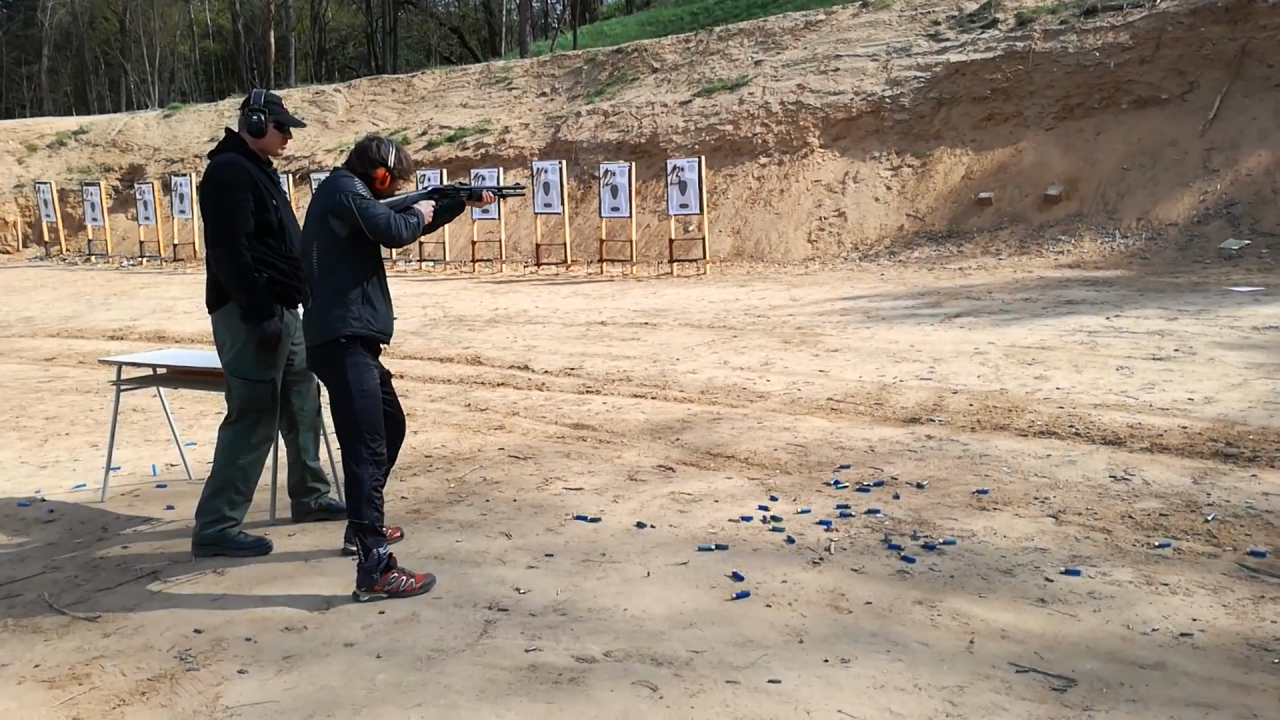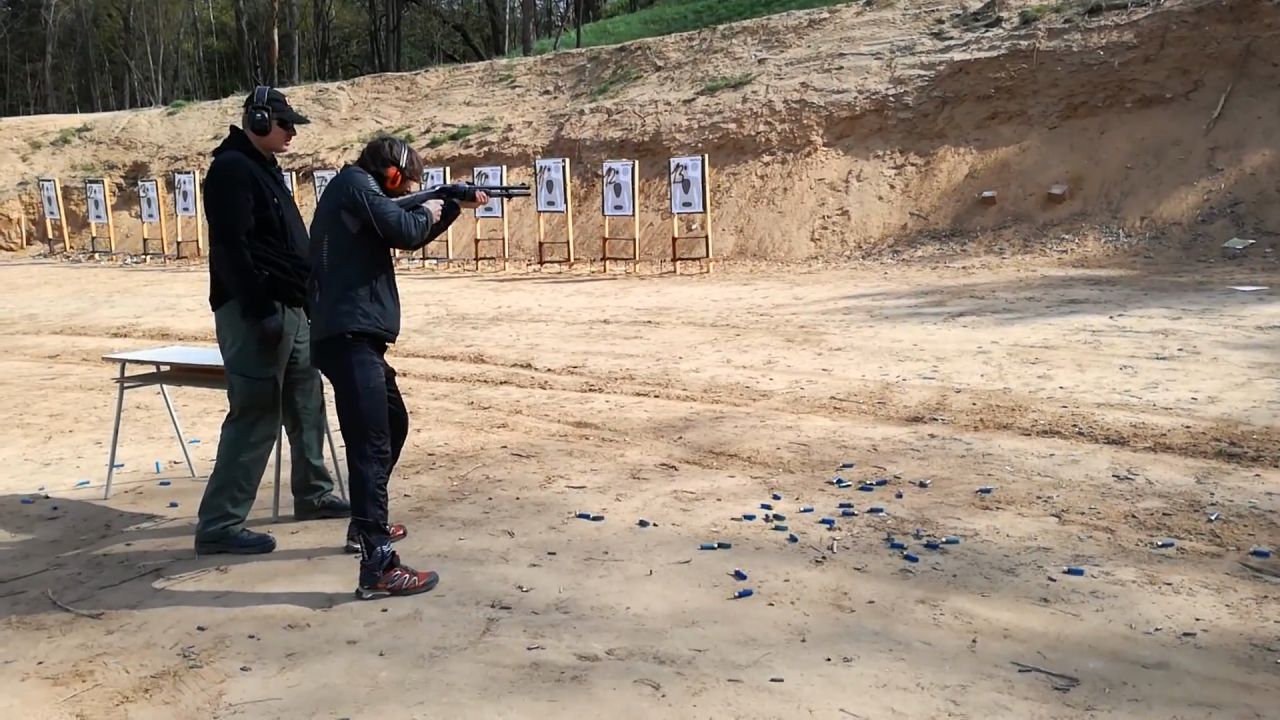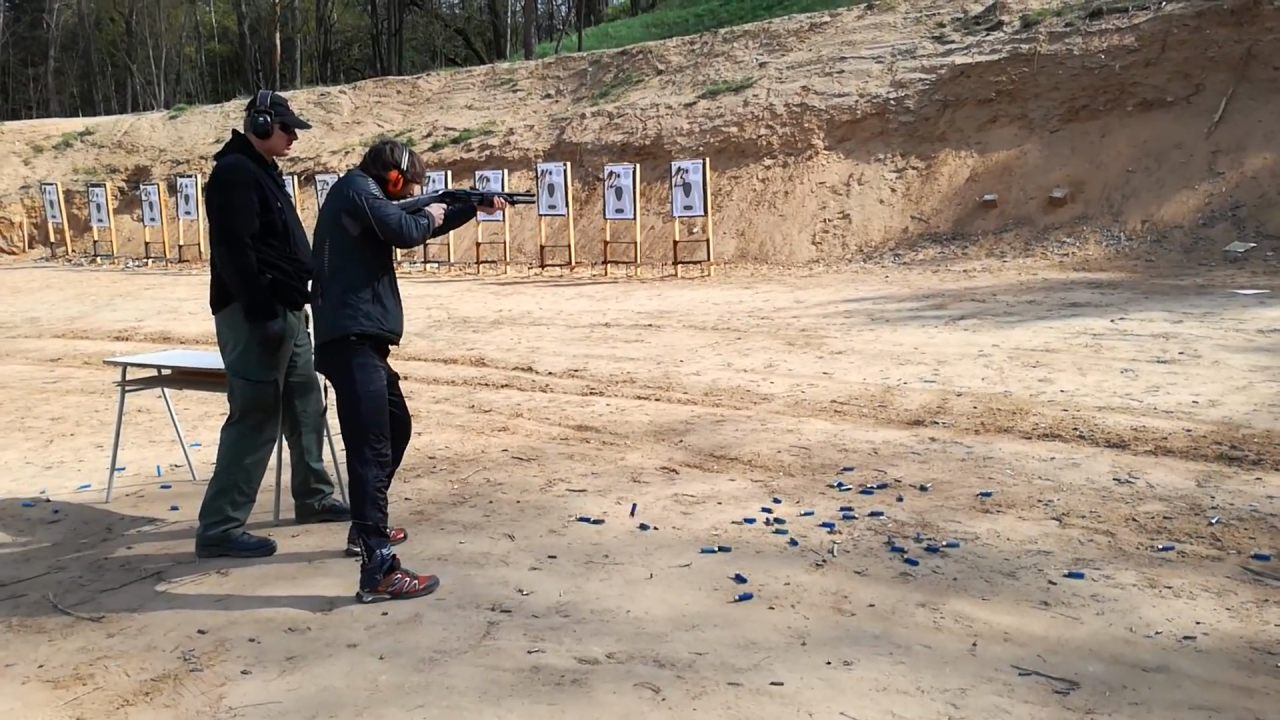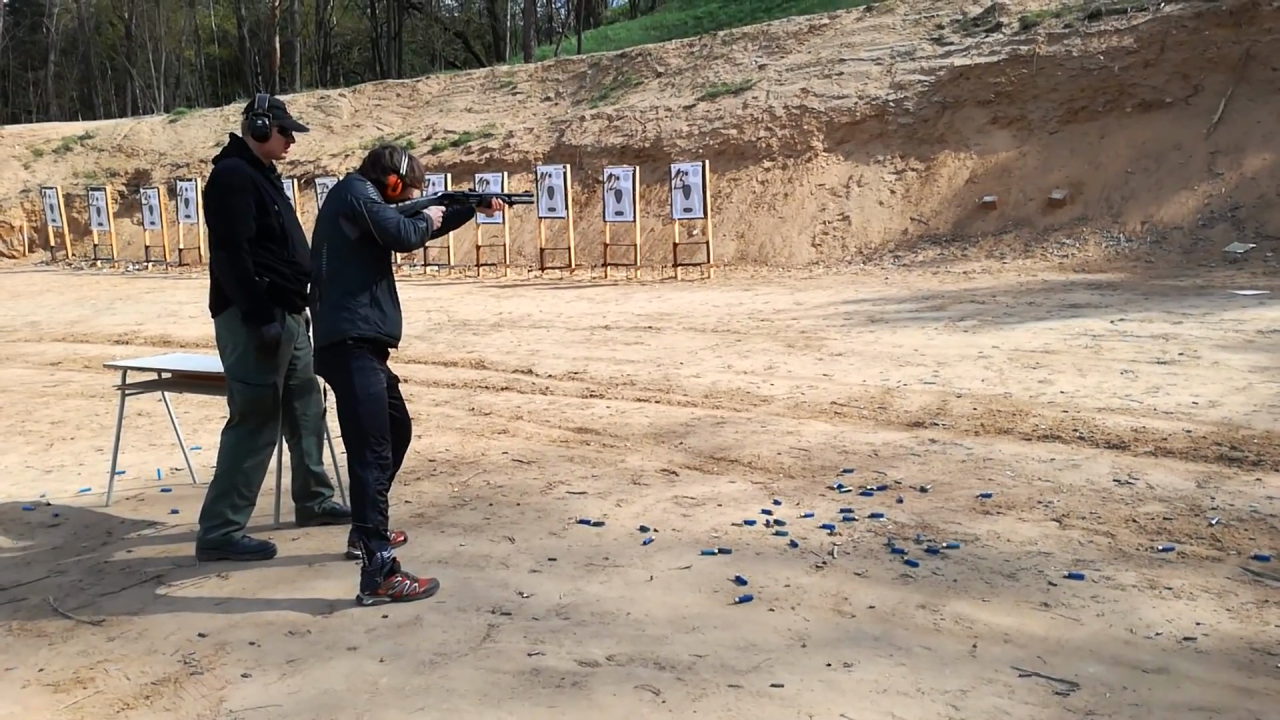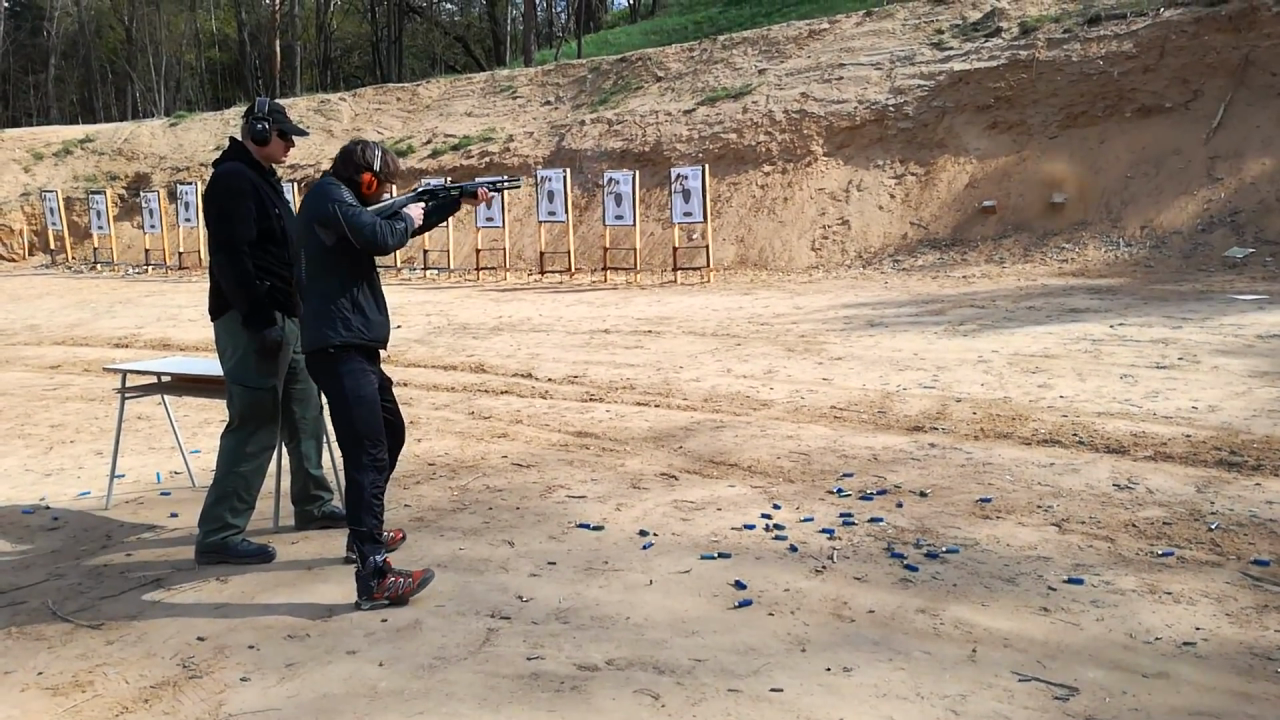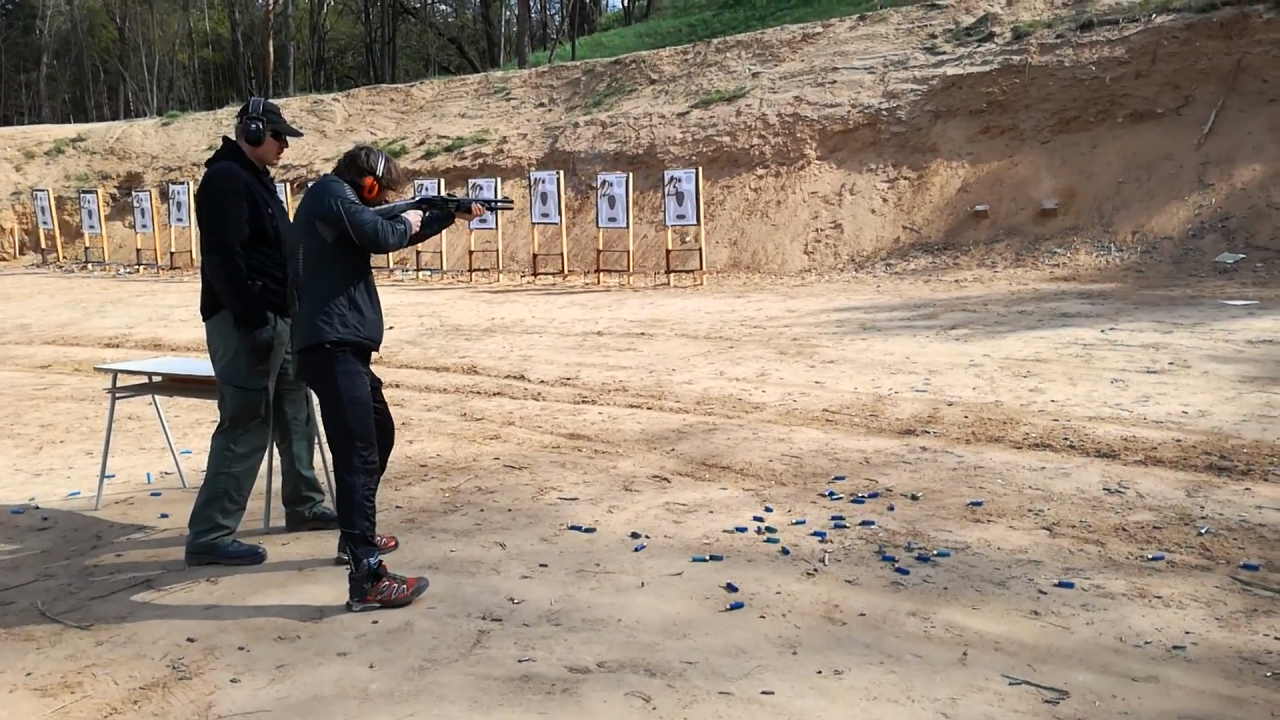
dt=0.5s
person 1, frame 1
left shoulder: (258, 169)
right shoulder: (229, 171)
right elbow: (230, 252)
left wrist: (286, 306)
right wrist: (259, 314)
left hip: (280, 309)
right hip: (250, 314)
left knee: (302, 405)
right knee: (253, 417)
left ankle: (310, 497)
right ankle: (216, 527)
person 1, frame 2
left shoulder: (264, 167)
right shoulder: (232, 169)
right elbow: (230, 249)
left wrist: (294, 302)
right wrist: (259, 311)
left hip: (288, 308)
right hip: (255, 312)
left knee: (306, 404)
right knee: (255, 416)
left ankle: (313, 495)
right ankle: (219, 525)
person 1, frame 3
left shoulder: (264, 171)
right shoulder: (235, 173)
right elbow: (234, 252)
left wrist: (291, 307)
right wrist: (263, 314)
left hip: (285, 311)
right hip: (254, 314)
left knee: (305, 408)
right knee: (255, 418)
left ankle: (313, 498)
right ankle: (219, 528)
person 1, frame 4
left shoulder: (262, 174)
right shoulder: (232, 176)
right elbow: (231, 255)
left wrist: (296, 306)
right wrist: (259, 318)
left hip: (286, 314)
right hip: (255, 318)
left knee: (305, 411)
right knee: (255, 421)
left ankle: (314, 501)
right ankle: (219, 531)
person 1, frame 5
left shoulder: (262, 177)
right shoulder: (232, 179)
right elbow: (232, 259)
left wrist: (290, 314)
right wrist: (260, 320)
left hip: (286, 317)
right hip: (254, 321)
left knee: (304, 414)
right knee: (255, 425)
left ankle: (313, 505)
right ankle: (220, 534)
person 1, frame 6
left shoulder: (256, 178)
right shoulder: (226, 179)
right elbow: (224, 259)
left wrist: (284, 314)
right wrist: (252, 320)
left hip: (278, 318)
right hip: (246, 323)
left knee: (296, 415)
right knee: (246, 426)
left ankle: (305, 506)
right ankle: (209, 535)
person 2, frame 1
left shoulder: (352, 194)
right shoulder: (343, 188)
left elbow: (403, 223)
right elbow: (394, 231)
left wrist: (463, 203)
right wrist: (418, 214)
left hip: (353, 338)
right hip: (343, 340)
left knee: (390, 429)
right knee: (366, 448)
left ankle: (363, 526)
right ankle: (375, 570)
person 2, frame 2
left shoulder: (361, 192)
right shoulder: (355, 183)
left elbow: (410, 241)
right elbow: (404, 229)
left wrist: (457, 206)
right wrist: (427, 213)
left hip: (359, 334)
right hip: (349, 336)
left knee: (393, 426)
right knee: (371, 445)
left ankle: (367, 524)
right ankle: (378, 567)
person 2, frame 3
left shoulder: (369, 198)
right shoulder: (356, 187)
left elbow: (418, 222)
right elbow: (404, 232)
left wrist: (475, 207)
right wrist: (428, 217)
left hip: (363, 338)
right hip: (351, 341)
left knee: (396, 430)
right knee: (371, 449)
left ankle: (367, 526)
right ankle: (379, 570)
person 2, frame 4
left shoulder: (367, 201)
right shoulder: (355, 191)
left elbow: (411, 225)
right elbow: (402, 234)
left wrist: (474, 208)
right wrist: (427, 219)
left hip: (363, 341)
right hip: (351, 344)
left knee: (396, 432)
right knee: (372, 452)
left ankle: (368, 529)
right ankle: (379, 573)
person 2, frame 5
left shoulder: (344, 201)
right shoulder: (330, 195)
left elbow: (400, 226)
right elbow: (381, 238)
left wrist: (458, 201)
right wrist: (407, 219)
left hip: (355, 344)
right hip: (340, 348)
left knee: (390, 435)
right knee: (368, 454)
left ankle: (366, 534)
right ankle: (374, 577)
person 2, frame 6
left shoulder: (342, 203)
right shoulder: (332, 191)
left elbow: (395, 233)
right elbow: (380, 236)
left wrist: (451, 215)
right wrist: (405, 223)
left hip: (345, 344)
right hip: (332, 346)
left knee: (379, 438)
right knee: (358, 456)
left ankle: (356, 537)
right ankle: (367, 579)
